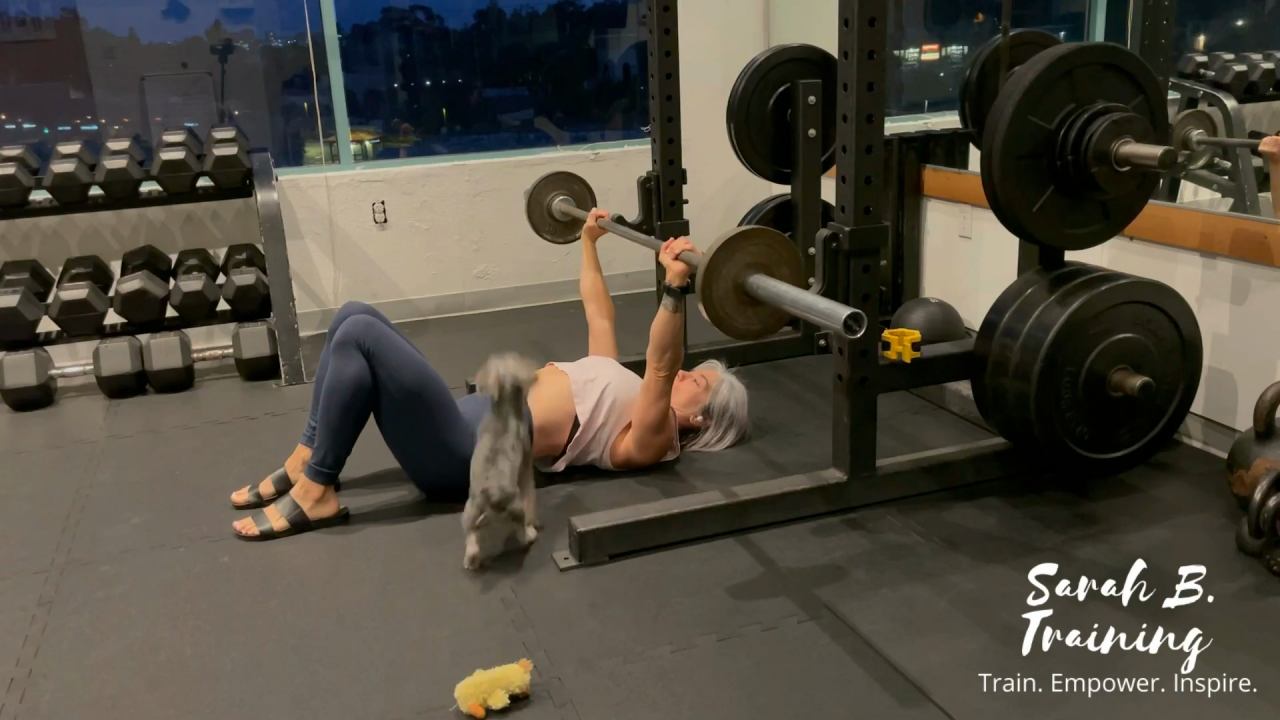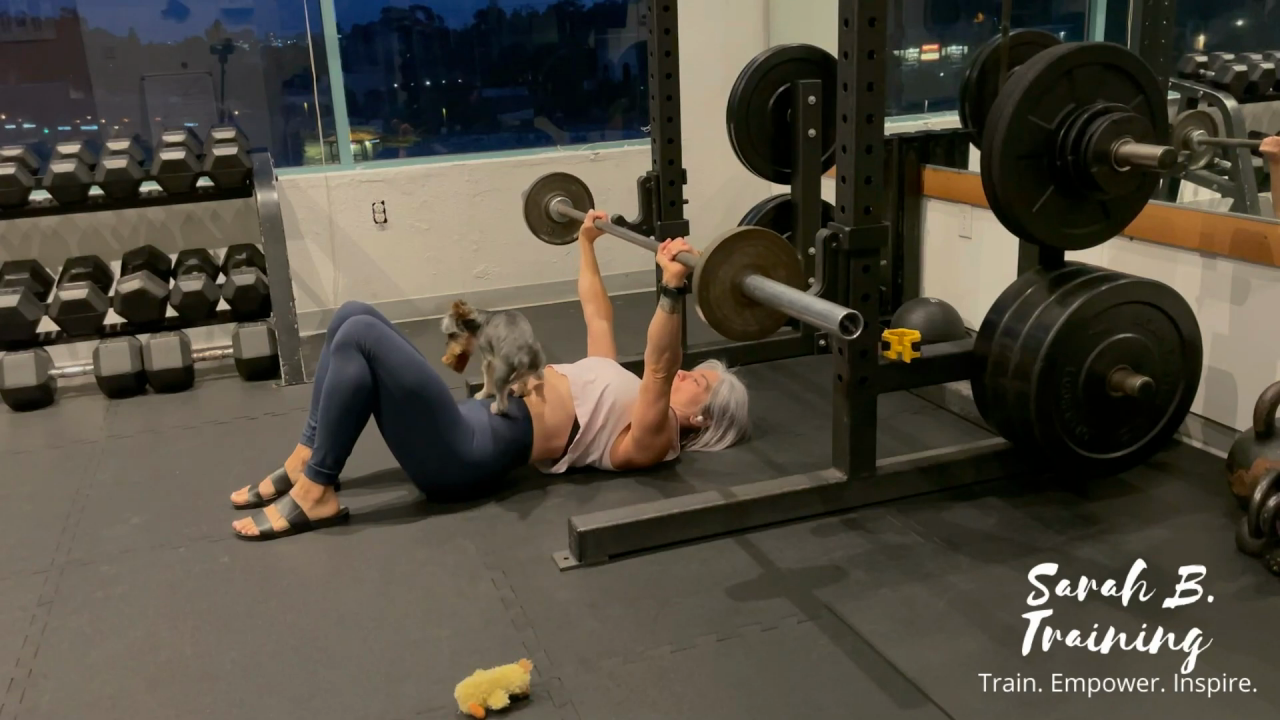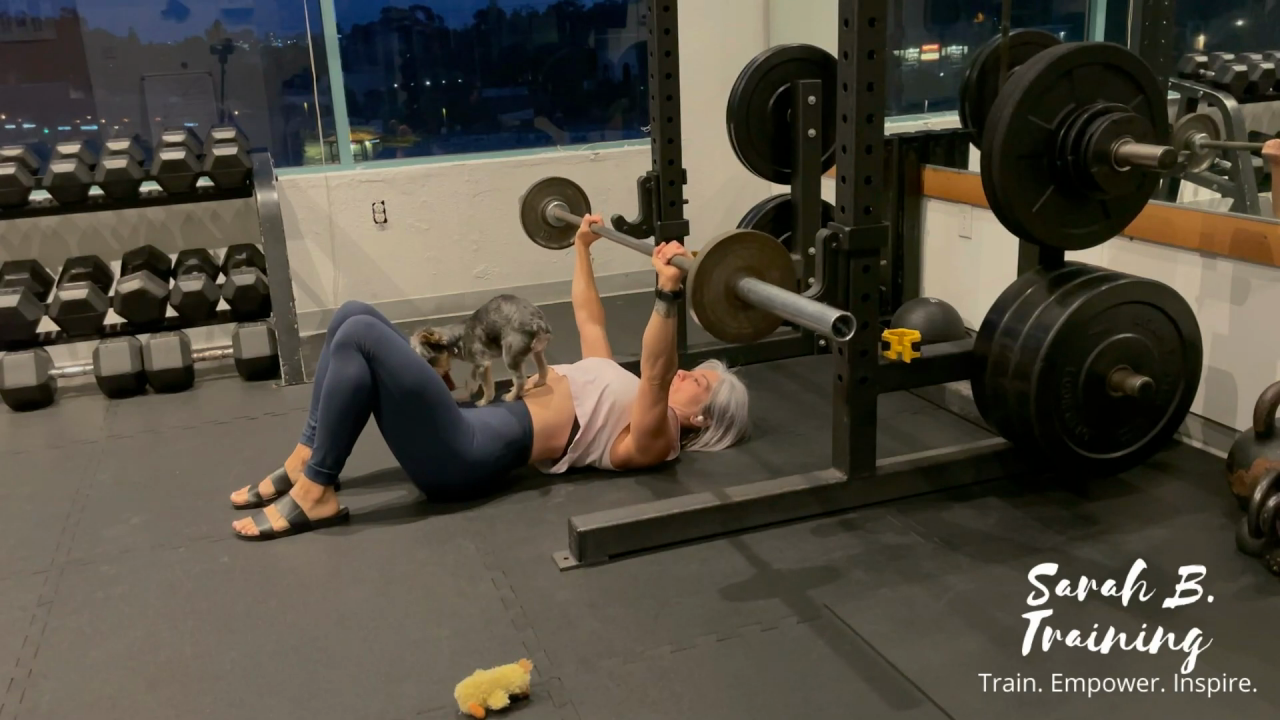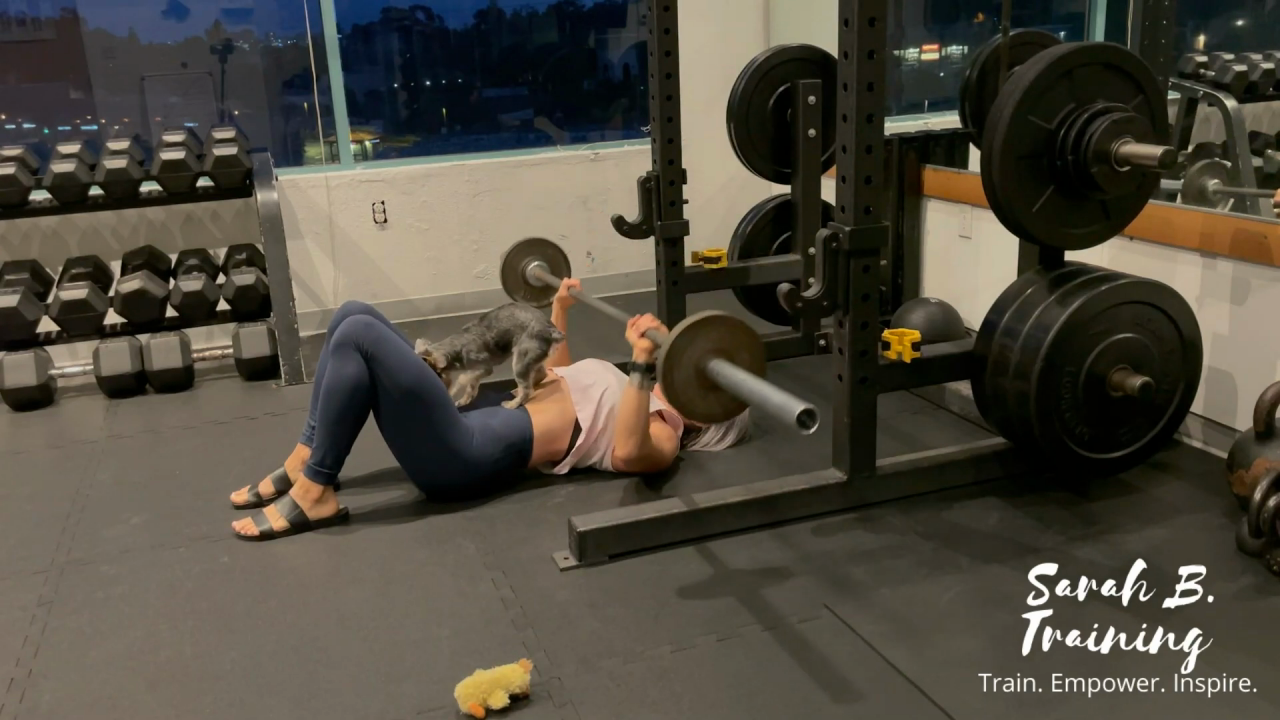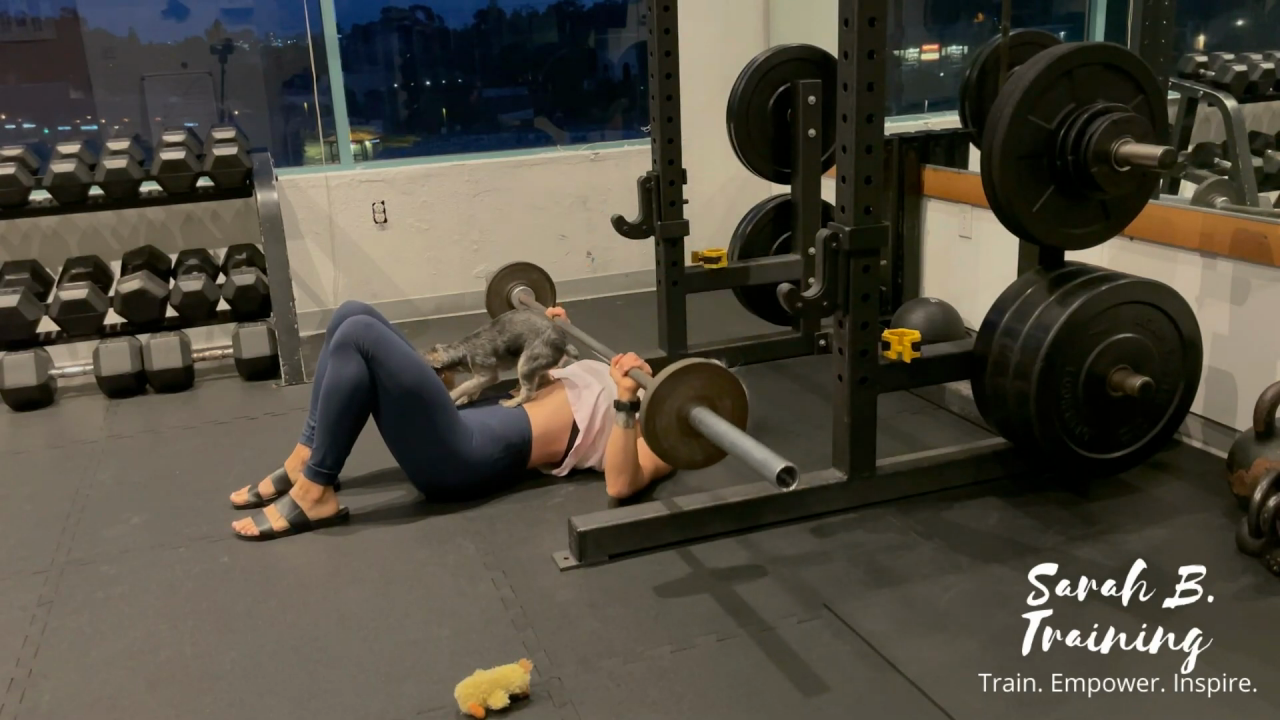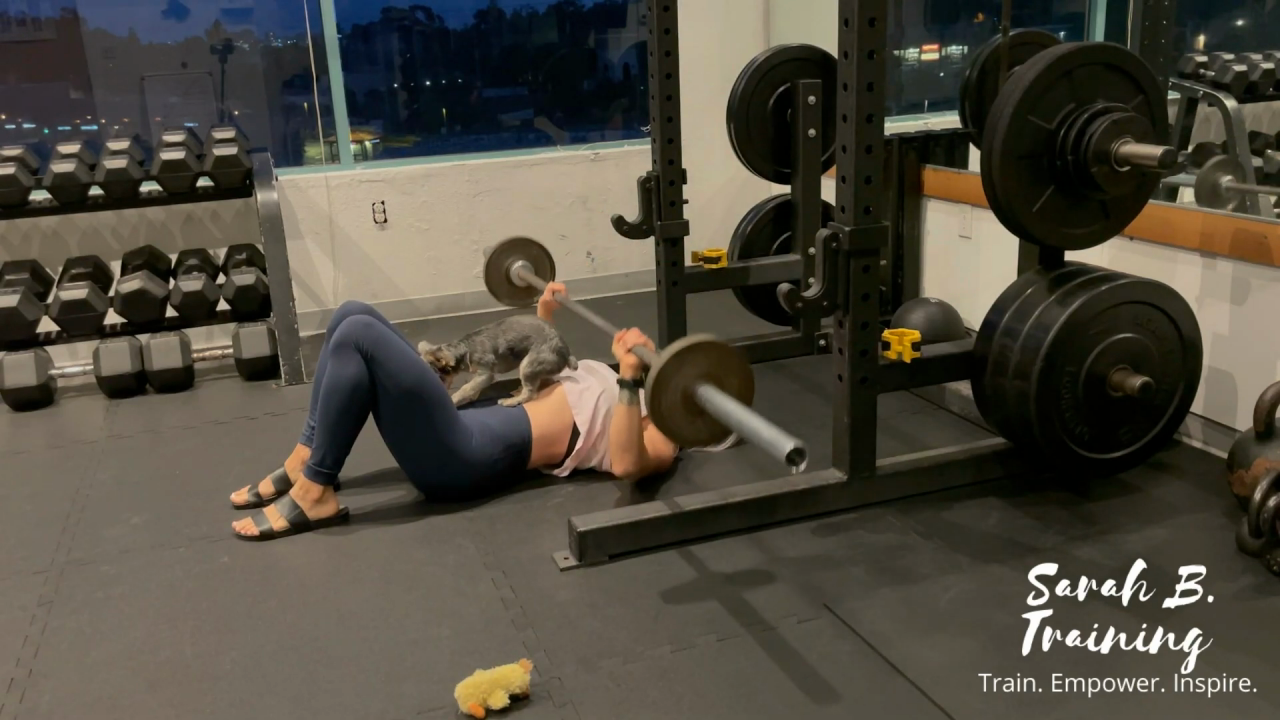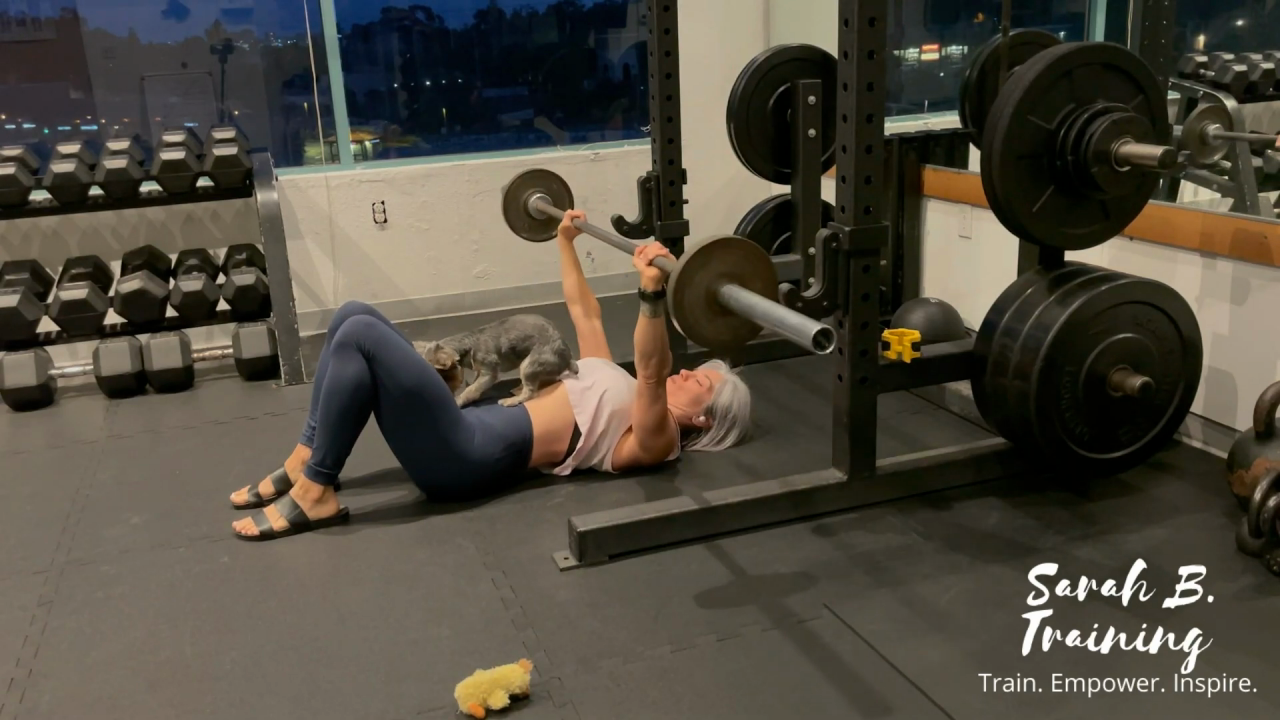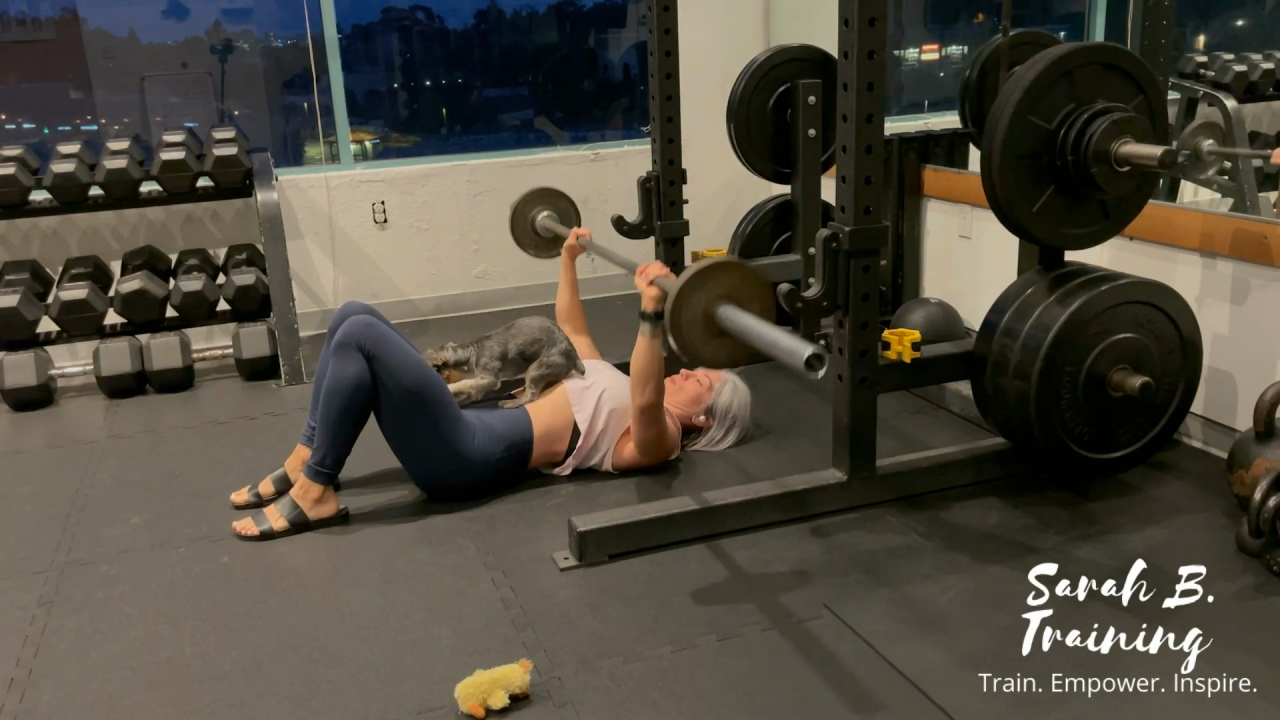
dt=0.4s
person 1, frame 1
left shoulder: (650, 439)
right shoulder: (619, 389)
left elbow: (661, 368)
right elbow: (599, 314)
left wrist: (675, 288)
right wrist: (589, 242)
left hip: (465, 452)
right hip: (468, 421)
left knee: (359, 335)
right knee: (354, 315)
left ankle: (315, 494)
right ankle: (304, 462)
person 1, frame 2
left shoulder: (651, 438)
right shoulder: (622, 389)
left elbow: (660, 368)
right elbow: (598, 316)
left wrist: (672, 288)
right wrist: (586, 243)
left hip: (467, 454)
right hip: (467, 421)
left knee: (360, 335)
right knee: (354, 315)
left ankle: (315, 494)
right ankle: (303, 463)
person 1, frame 3
left shoulder: (653, 439)
right shoulder: (622, 389)
left elbow: (656, 373)
right elbow: (589, 320)
left wrist: (668, 292)
right wrist: (583, 248)
left hip: (465, 455)
right hip: (467, 420)
left knee: (359, 335)
right knee: (354, 315)
left ankle: (314, 493)
right ankle: (303, 462)
person 1, frame 4
left shoulder: (659, 441)
right shoulder: (627, 399)
left elbow: (629, 449)
right elbow: (555, 369)
left wrist: (644, 362)
right wrist: (560, 306)
left hip: (466, 457)
right hip: (468, 420)
left knee: (359, 333)
right knee: (354, 313)
left ankle: (314, 494)
right ankle: (302, 464)
person 1, frame 5
right shoulder: (635, 406)
left elbow: (621, 485)
left wrist: (628, 402)
left hip: (465, 457)
right hip: (469, 420)
left knee: (358, 334)
right knee: (353, 315)
left ankle: (313, 495)
right ankle: (299, 466)
person 1, frame 6
left shoulder: (658, 437)
right shoulder: (625, 395)
left elbow: (627, 466)
left wrist: (632, 378)
right wrist: (544, 316)
left hip: (465, 457)
right hip: (469, 421)
left knee: (356, 335)
right knee: (354, 316)
left ankle: (314, 494)
right ankle: (299, 465)
person 1, frame 7
left shoulder: (656, 437)
right shoulder: (621, 391)
left elbow: (651, 372)
right elbow: (584, 311)
left wrist: (652, 293)
right wrist: (565, 242)
left hip: (469, 457)
right hip: (471, 424)
left knee: (360, 336)
right knee: (354, 315)
left ankle: (315, 495)
right ankle: (302, 465)
person 1, frame 8
left shoulder: (657, 439)
right shoulder: (619, 396)
left elbow: (647, 399)
right elbow: (571, 327)
left wrist: (652, 312)
right wrist: (569, 259)
left hip: (469, 457)
right hip: (471, 423)
left knee: (360, 333)
right knee: (353, 315)
left ankle: (315, 494)
right ankle: (301, 464)
